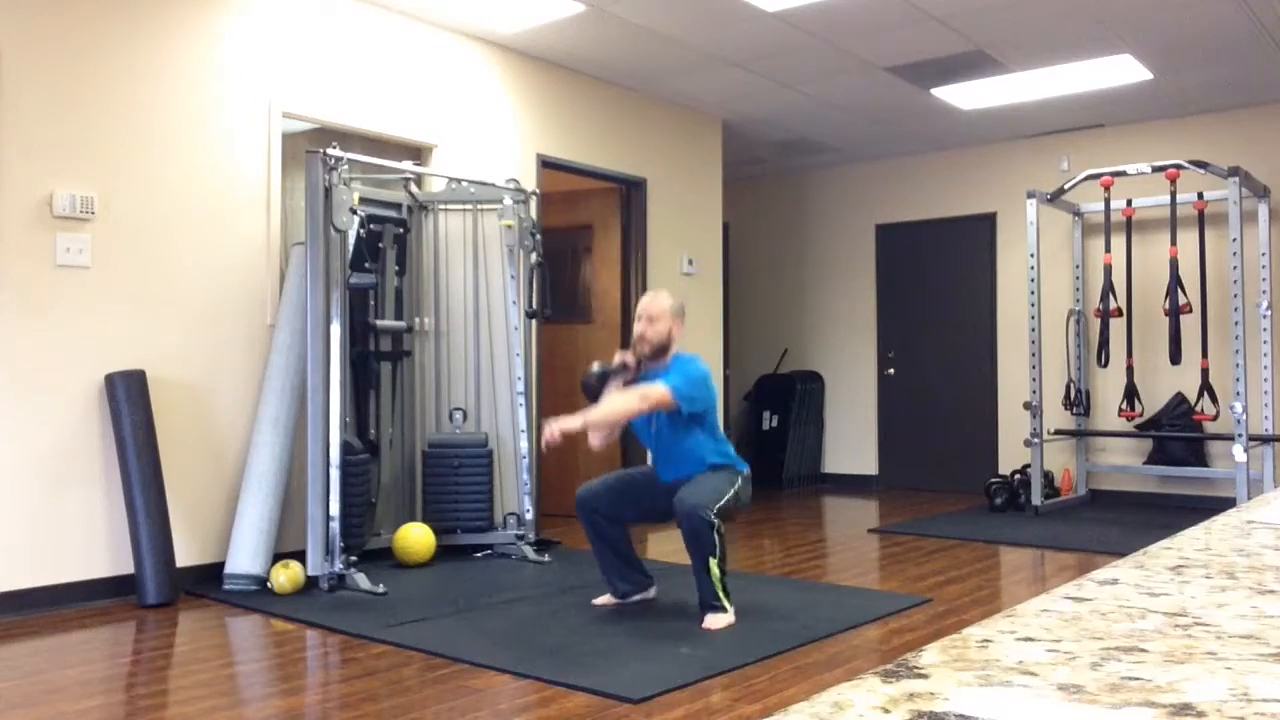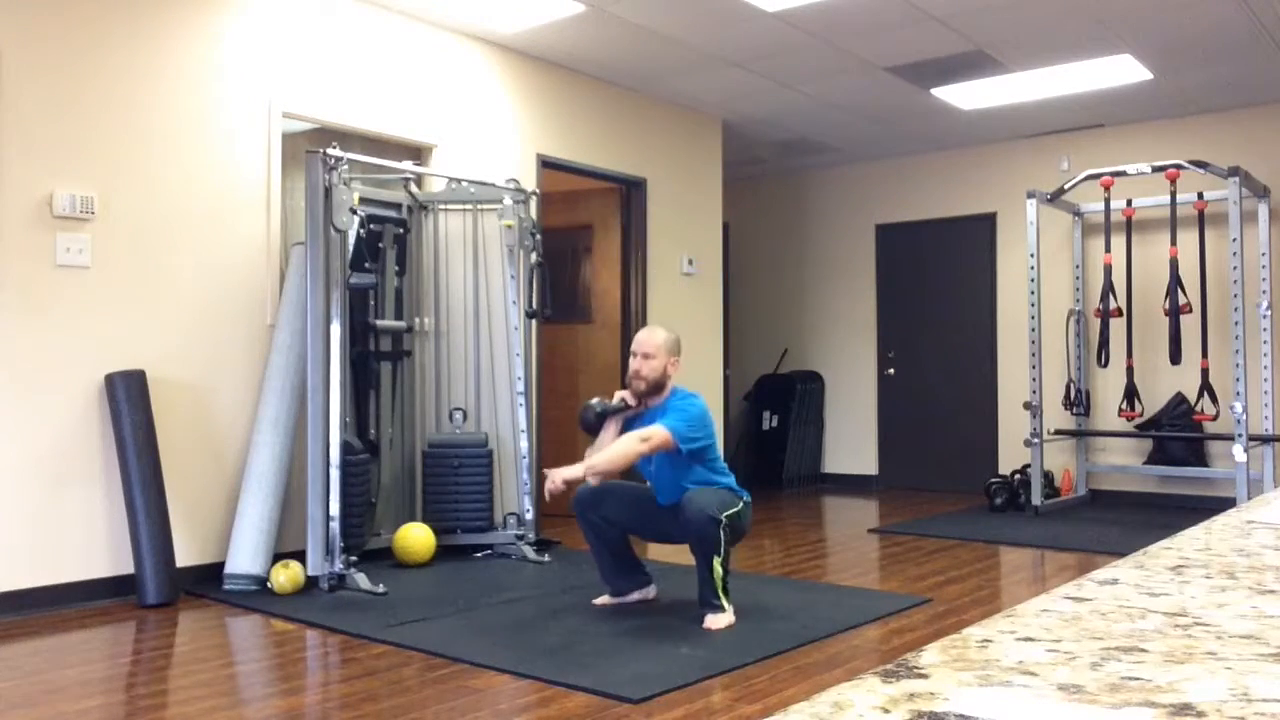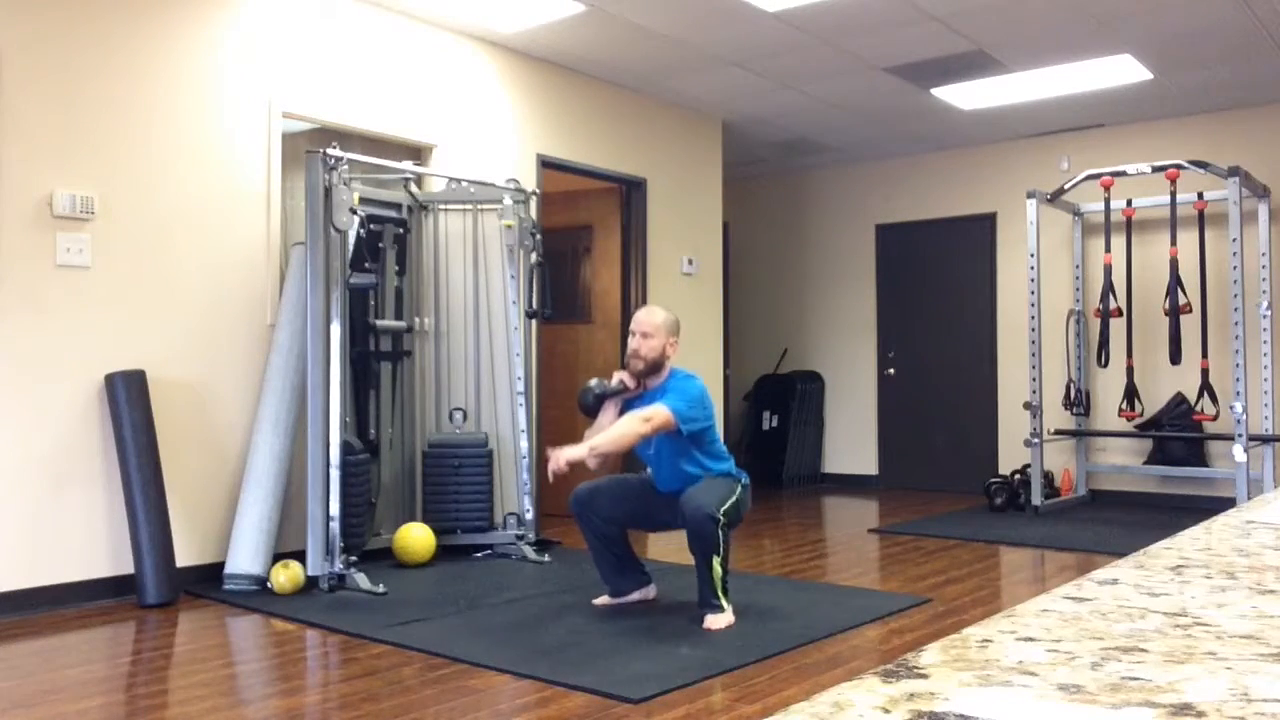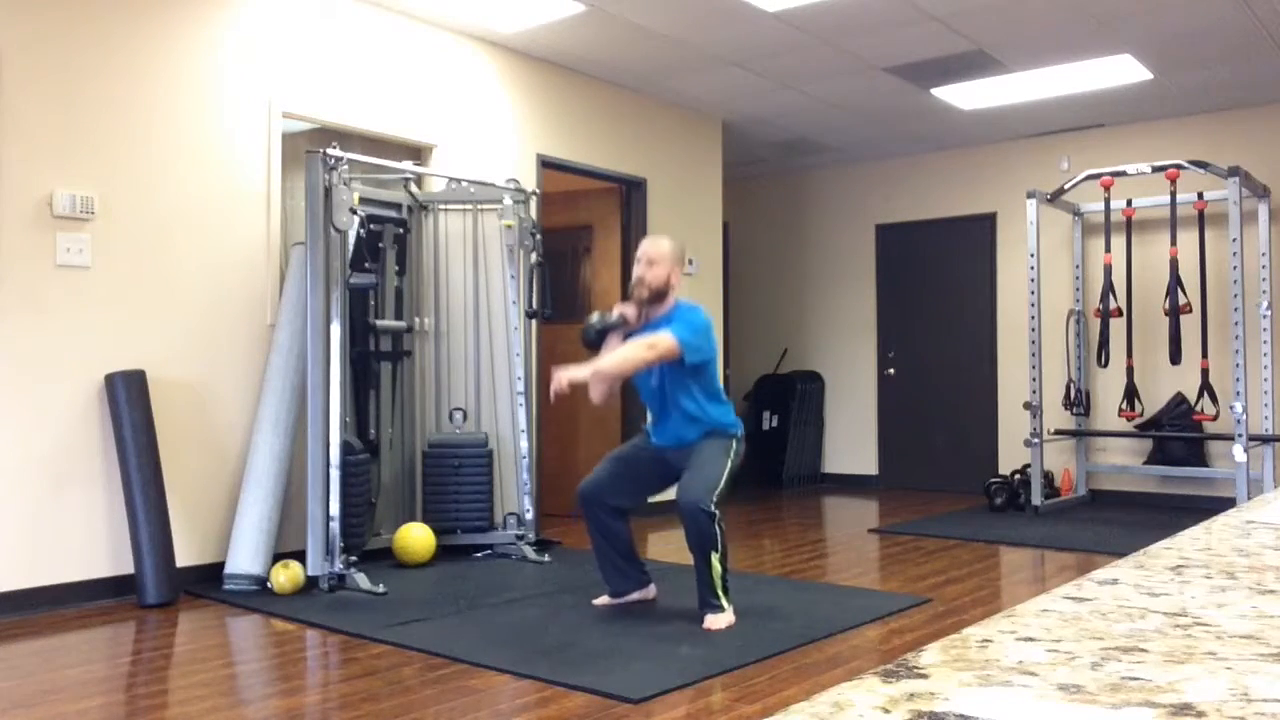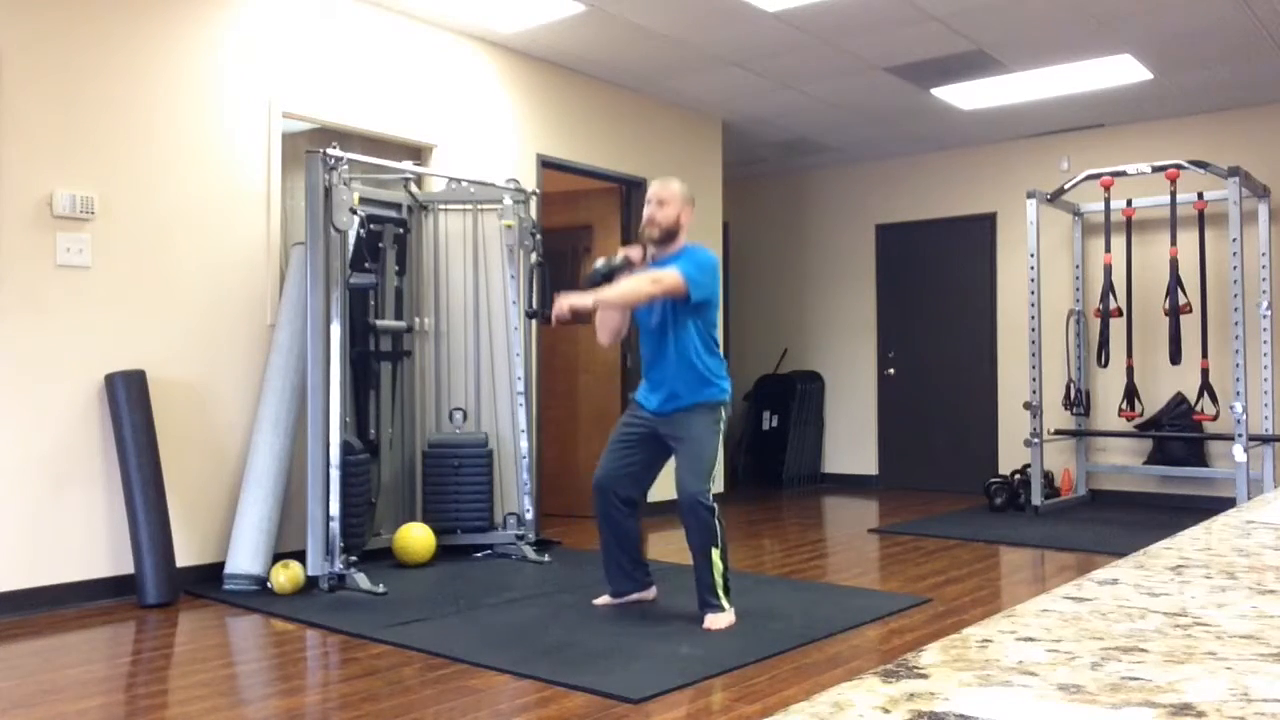
dt=0.2s
person 1, frame 1
left shoulder: (691, 374)
right shoulder: (632, 376)
left elbow: (643, 402)
right elbow: (599, 440)
left wrist: (575, 421)
right wrist: (615, 382)
left hip: (718, 477)
right hip: (666, 479)
left knee: (692, 506)
right knee: (591, 499)
left ankle: (717, 602)
right ankle: (632, 583)
person 1, frame 2
left shoulder: (688, 409)
right shoulder: (630, 411)
left elbow: (643, 443)
right elbow: (597, 475)
left wrist: (577, 470)
right wrist: (614, 418)
left hip: (720, 503)
left knee: (699, 508)
right knee: (588, 500)
left ankle: (717, 604)
right ankle: (632, 583)
person 1, frame 3
left shoulder: (687, 389)
right shoulder: (629, 391)
left elbow: (646, 425)
right elbow: (596, 458)
left wrist: (579, 450)
right wrist: (614, 400)
left hip: (717, 483)
right hip: (664, 489)
left knee: (698, 510)
right knee: (586, 500)
left ankle: (717, 603)
right ankle: (630, 584)
person 1, frame 4
left shoulder: (692, 320)
right shoulder: (632, 326)
left elbow: (650, 350)
right elbow: (600, 394)
left wrist: (579, 371)
right wrist: (617, 333)
left hip: (711, 436)
right hip: (660, 439)
left knee: (695, 502)
right knee: (594, 493)
left ankle: (717, 604)
right ankle: (630, 583)
person 1, frame 5
left shoulder: (701, 262)
right shoulder: (639, 268)
left elbow: (656, 285)
right elbow: (608, 336)
left wrist: (584, 299)
right wrist: (624, 272)
left hip: (698, 405)
right hip: (647, 404)
left knee: (693, 496)
right knee: (609, 487)
left ankle: (716, 602)
right ankle: (630, 584)
